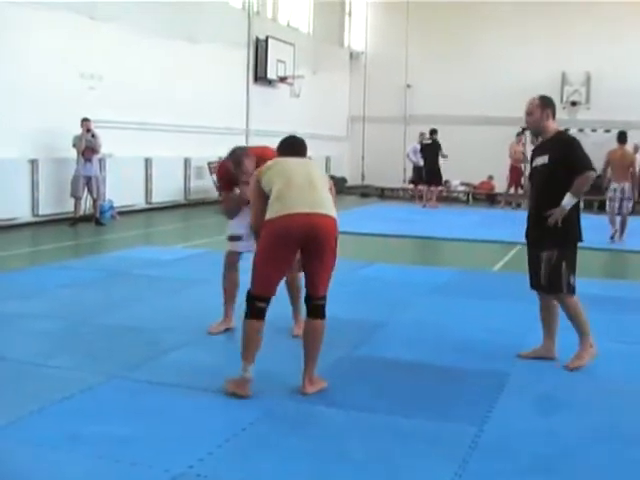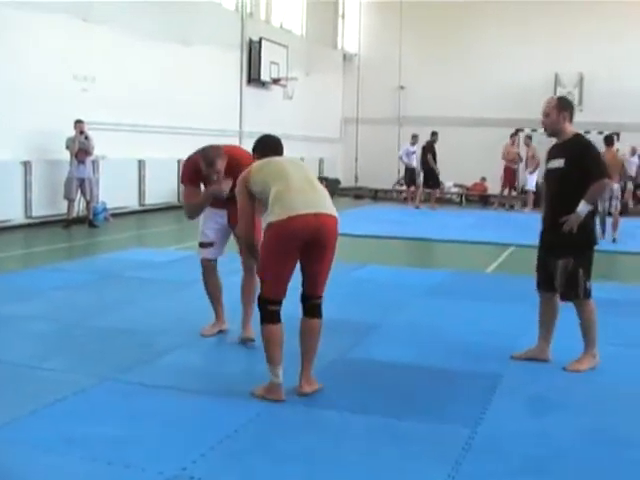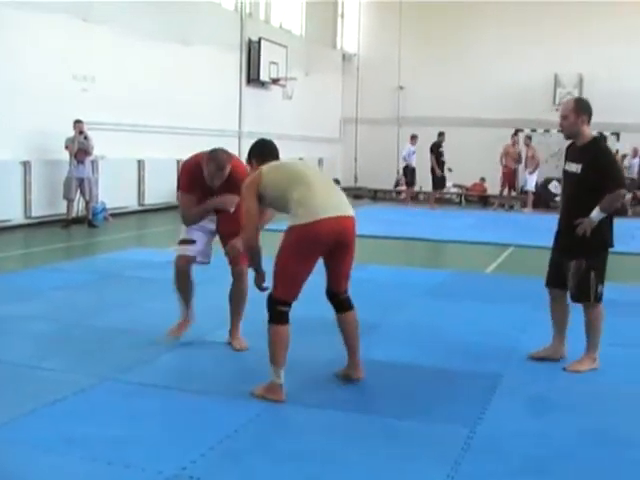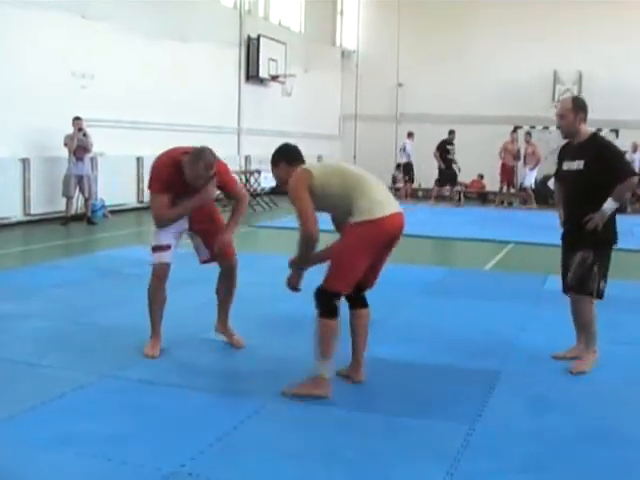
dt=0.4s
person 1, frame 1
left shoulder: (566, 143)
right shoulder: (538, 149)
left elbow: (587, 174)
left wrist: (565, 206)
left hip: (560, 230)
right hip: (538, 229)
left knee: (561, 291)
right knee: (543, 290)
left ankle: (587, 344)
right ankle: (548, 346)
person 1, frame 2
left shoulder: (583, 147)
right shoulder: (554, 150)
left elbow: (602, 181)
left wrist: (581, 213)
left hip: (575, 236)
right hip: (551, 233)
left knee: (580, 296)
right knee: (547, 292)
left ankle: (590, 353)
right ankle: (542, 348)
person 1, frame 3
left shoulder: (600, 153)
right shoulder: (571, 149)
left elbow: (618, 192)
left wrist: (593, 218)
right wrist: (564, 214)
left hip: (590, 237)
right hip: (566, 233)
left knee: (589, 298)
right knee: (556, 289)
left ankle: (591, 355)
right ankle: (557, 346)
person 1, frame 4
left shoulder: (602, 148)
right shoulder: (565, 150)
left wrist: (605, 211)
left hip: (596, 233)
right hip: (573, 231)
left knee: (582, 292)
right knee: (574, 291)
left ankle: (590, 350)
right ankle: (581, 345)
person 2, frame 1
left shoulder: (264, 170)
right shoulder: (320, 172)
left elbow: (257, 226)
right elbow: (332, 227)
left wrist: (270, 256)
right wrist: (307, 260)
left hip: (283, 220)
right hip: (323, 220)
left knee: (258, 299)
right knee: (317, 302)
left ankle: (244, 379)
right ankle: (310, 378)
person 2, frame 2
left shoulder: (248, 175)
right shoulder: (301, 165)
left elbow: (246, 234)
left wrist: (261, 264)
left hip: (287, 221)
right hip: (326, 218)
left knee: (269, 304)
right knee: (313, 301)
left ankle: (275, 385)
right ankle: (306, 378)
person 2, frame 3
left shoulder: (253, 181)
right shoulder: (300, 167)
left elbow: (250, 240)
left wrist: (258, 272)
right wrist: (296, 263)
left hip: (311, 223)
right hip: (346, 218)
left knee: (279, 304)
right knee: (339, 294)
left ankle: (276, 385)
right ankle: (354, 366)
person 2, frame 4
left shoulder: (297, 180)
right shoulder: (326, 173)
left elbow: (310, 232)
right elbow: (349, 237)
left wrist: (297, 270)
right wrist: (309, 261)
left hip: (372, 219)
right hip: (394, 214)
left knee: (328, 295)
right knee: (356, 292)
left ankle: (321, 380)
right ankle: (356, 367)
person 3, frame 1
left shoulder: (271, 160)
right shoulder: (224, 170)
right elbow: (229, 213)
right wrist: (241, 197)
right hip: (244, 206)
left knee: (290, 261)
right knee: (231, 258)
left ankle: (298, 318)
right ankle: (228, 318)
person 3, frame 2
left shoulder: (242, 160)
right shoulder: (191, 165)
right elbow: (190, 212)
right wrist: (210, 194)
right hip: (213, 208)
left knee: (249, 263)
right knee: (207, 264)
left ankle: (247, 326)
right ankle: (220, 320)
person 3, frame 3
left shoulder: (239, 173)
right shoulder: (190, 168)
right elbow: (187, 218)
right wrist: (212, 203)
left hip: (233, 213)
right hip: (202, 214)
left knee: (240, 272)
right knee: (182, 263)
left ankle: (235, 332)
right ankle: (186, 316)
person 3, frame 4
left shoulder: (217, 168)
right shoulder: (164, 166)
left elbow: (242, 198)
right elbow: (160, 219)
left wrist: (227, 232)
right wrist: (195, 202)
left hip: (201, 207)
right hip: (169, 215)
left knee: (229, 263)
right knee: (159, 271)
left ankle: (223, 324)
right ankle: (155, 336)
